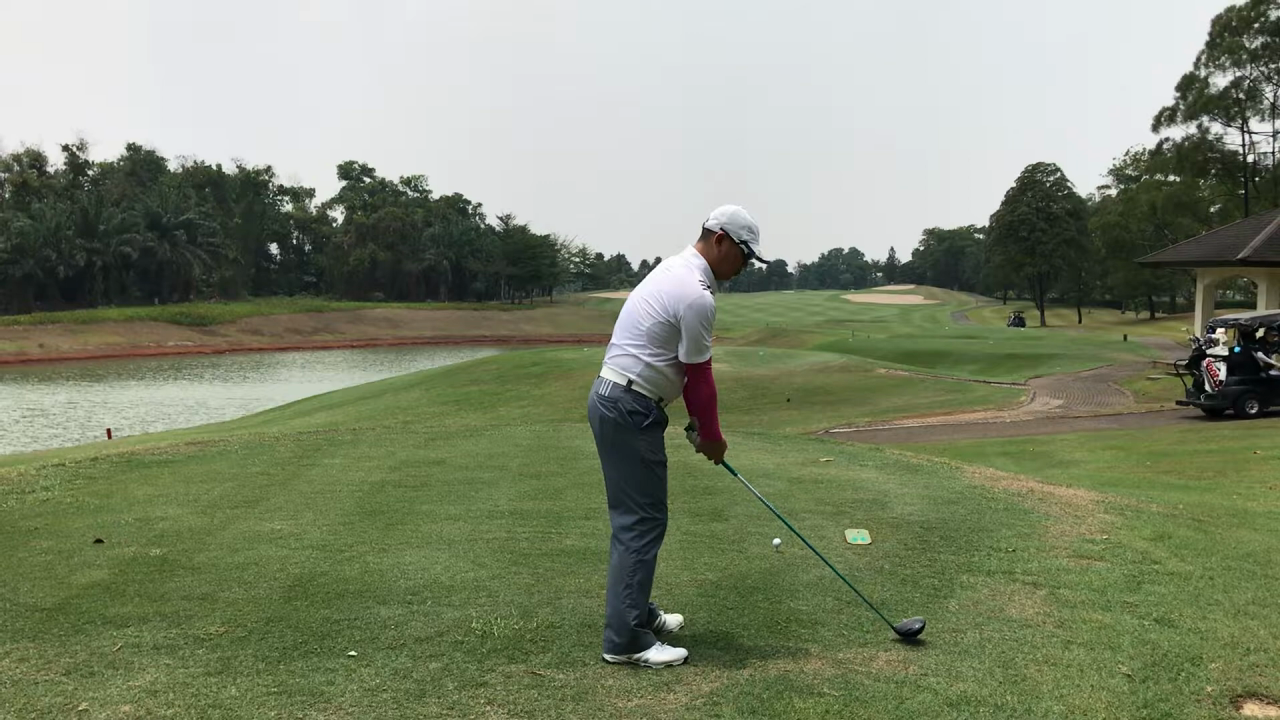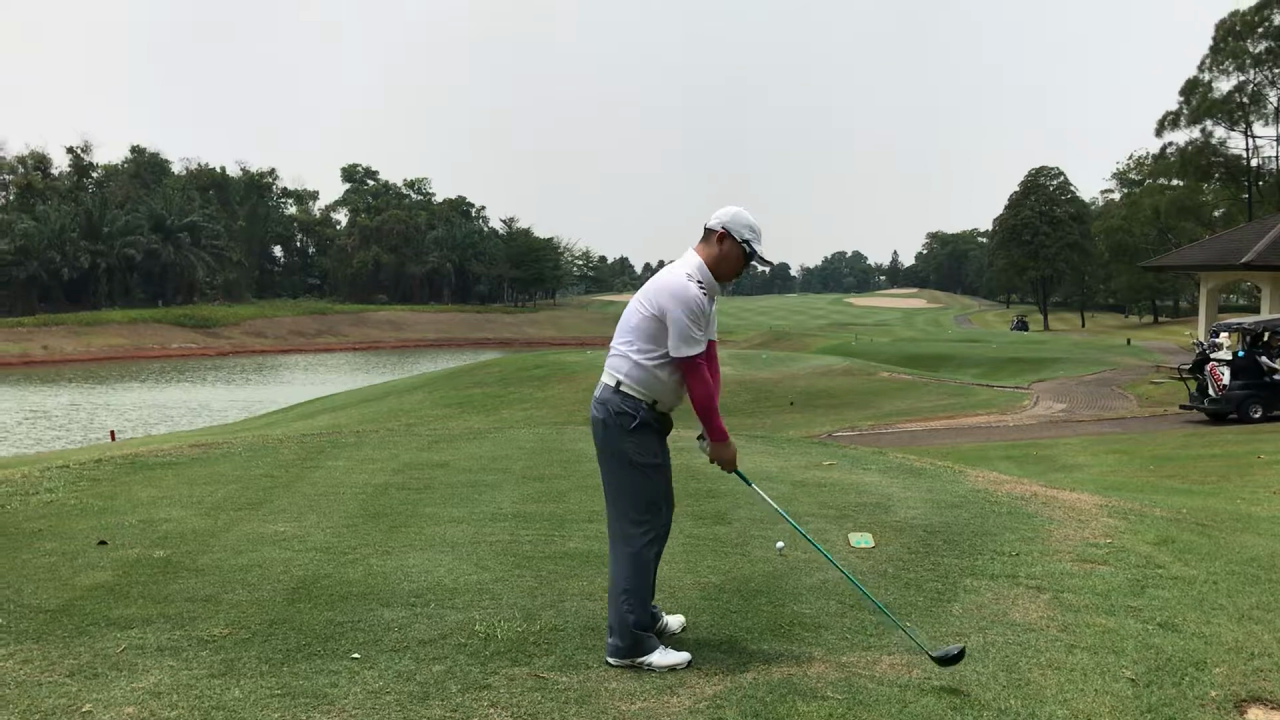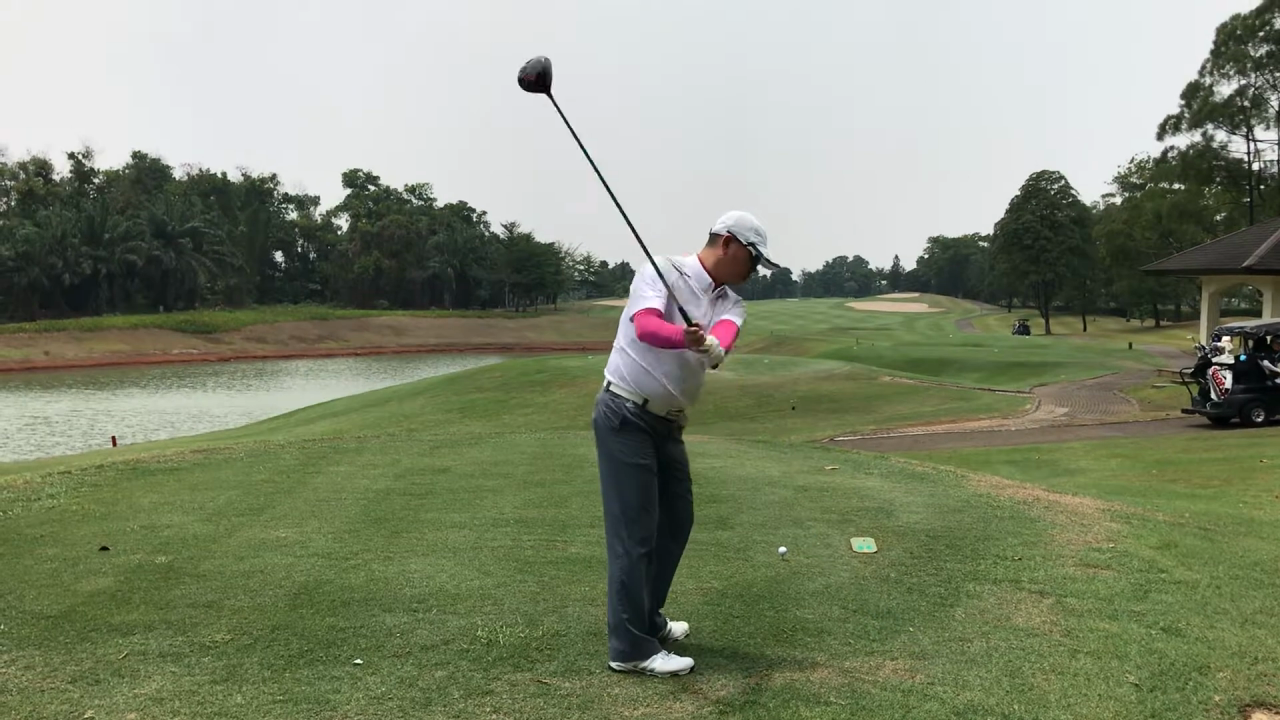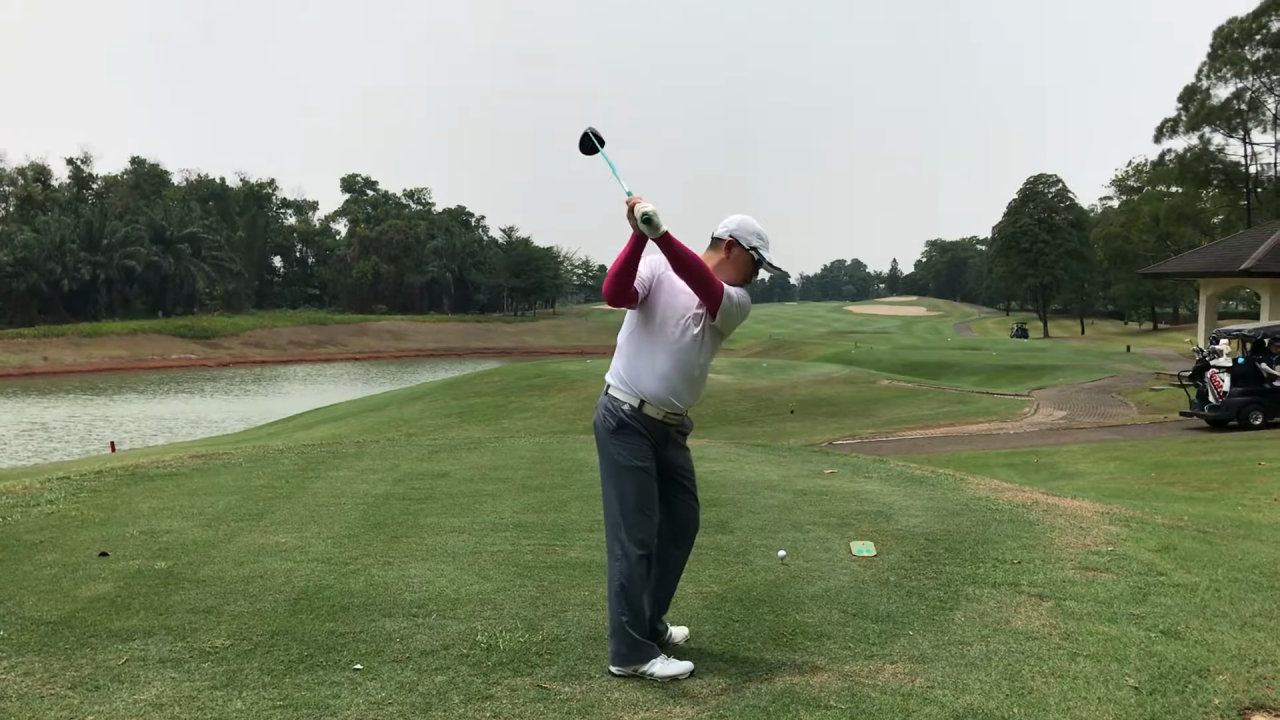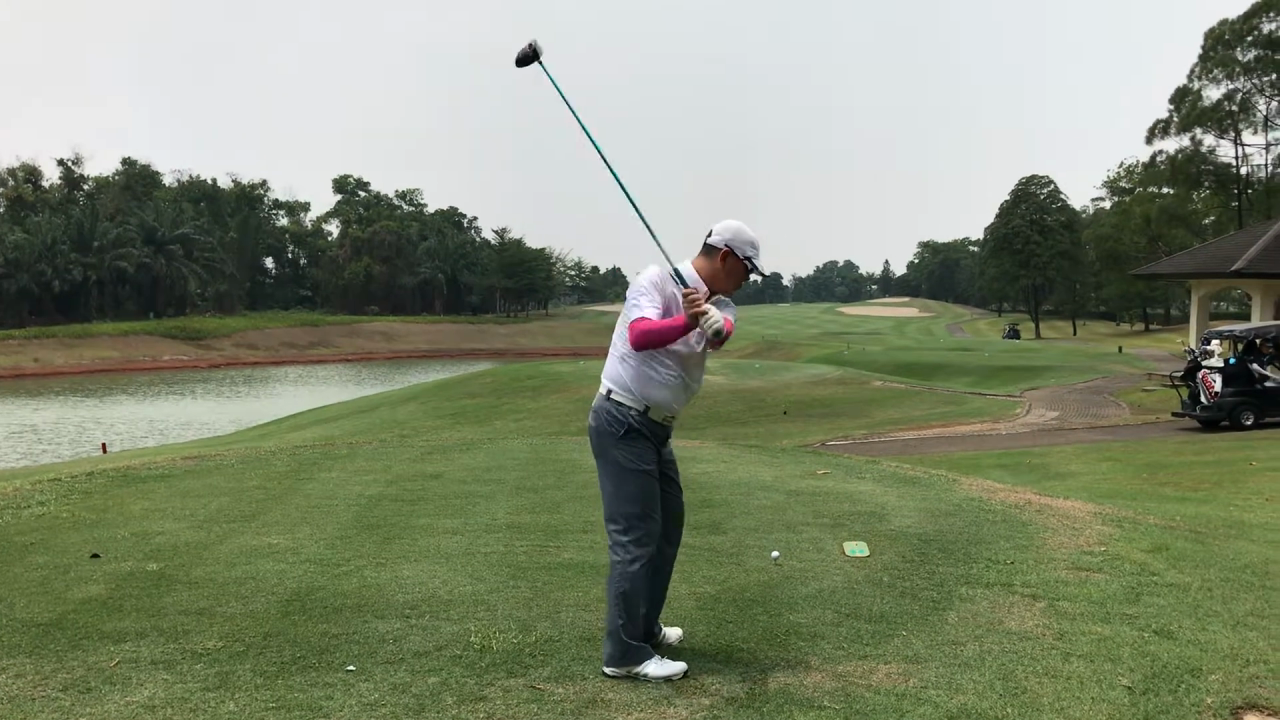
dt=0.3s
person 1, frame 1
left shoulder: (677, 268)
right shoulder: (696, 295)
right elbow: (700, 377)
left wrist: (697, 421)
right wrist: (712, 435)
left hip: (618, 400)
right hip: (630, 409)
left knee: (639, 514)
right knee: (641, 520)
left ankle: (636, 611)
right ankle: (625, 639)
person 1, frame 2
left shoulder: (705, 291)
right shoulder: (682, 287)
left elbow: (707, 362)
right elbow: (693, 374)
left wrist: (715, 431)
right wrist: (720, 439)
left hip: (644, 414)
right hip: (626, 413)
left knee: (653, 517)
right knee: (638, 525)
left ankle: (639, 614)
right ankle: (628, 643)
person 1, frame 3
left shoulder: (732, 303)
right shoulder: (662, 271)
left elbow: (724, 339)
right elbow: (645, 327)
left wrist: (713, 346)
right wrist: (685, 338)
left hip: (666, 423)
right hip: (625, 416)
left knee: (674, 522)
right knee: (634, 530)
left ankle: (645, 620)
right ankle: (630, 646)
person 1, frame 4
left shoulder: (736, 302)
right shoulder: (655, 267)
left elbow: (704, 285)
right elbow: (614, 293)
left wrist: (662, 235)
right wrist: (640, 237)
left hip: (671, 427)
right hip: (625, 420)
left knee: (681, 526)
right knee: (634, 535)
left ankle: (647, 625)
right ankle: (630, 651)
person 1, frame 5
left shoulder: (720, 301)
right shoulder: (657, 281)
left elbow: (722, 329)
right elbow: (640, 337)
left wrist: (712, 323)
right wrist: (687, 320)
left hip: (653, 427)
right hip: (623, 423)
left knee: (665, 528)
right knee: (635, 536)
left ankle: (642, 627)
right ankle: (625, 652)
